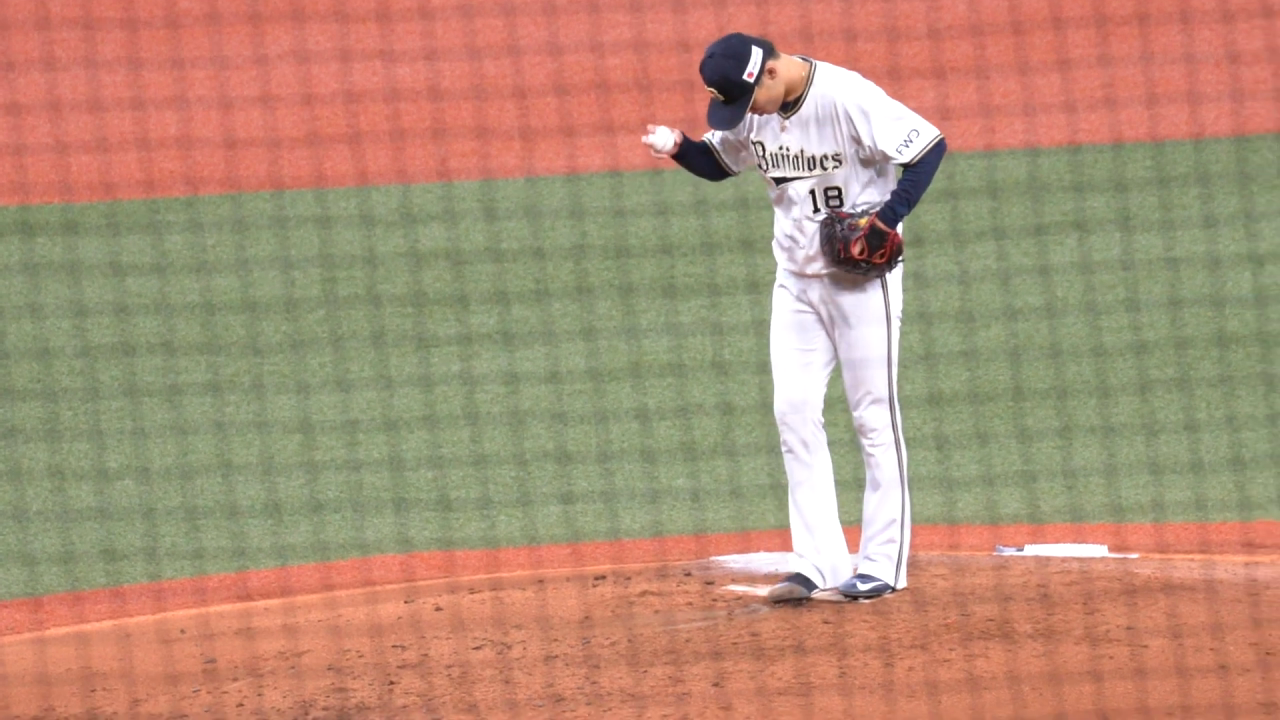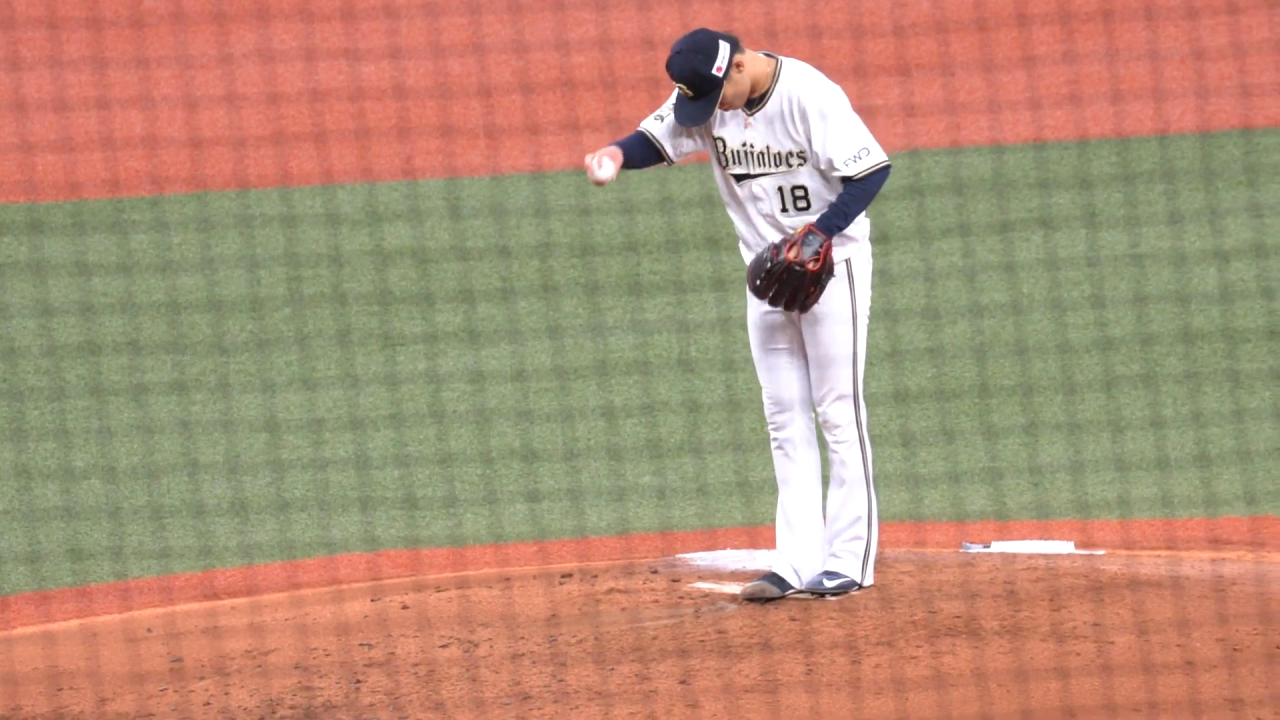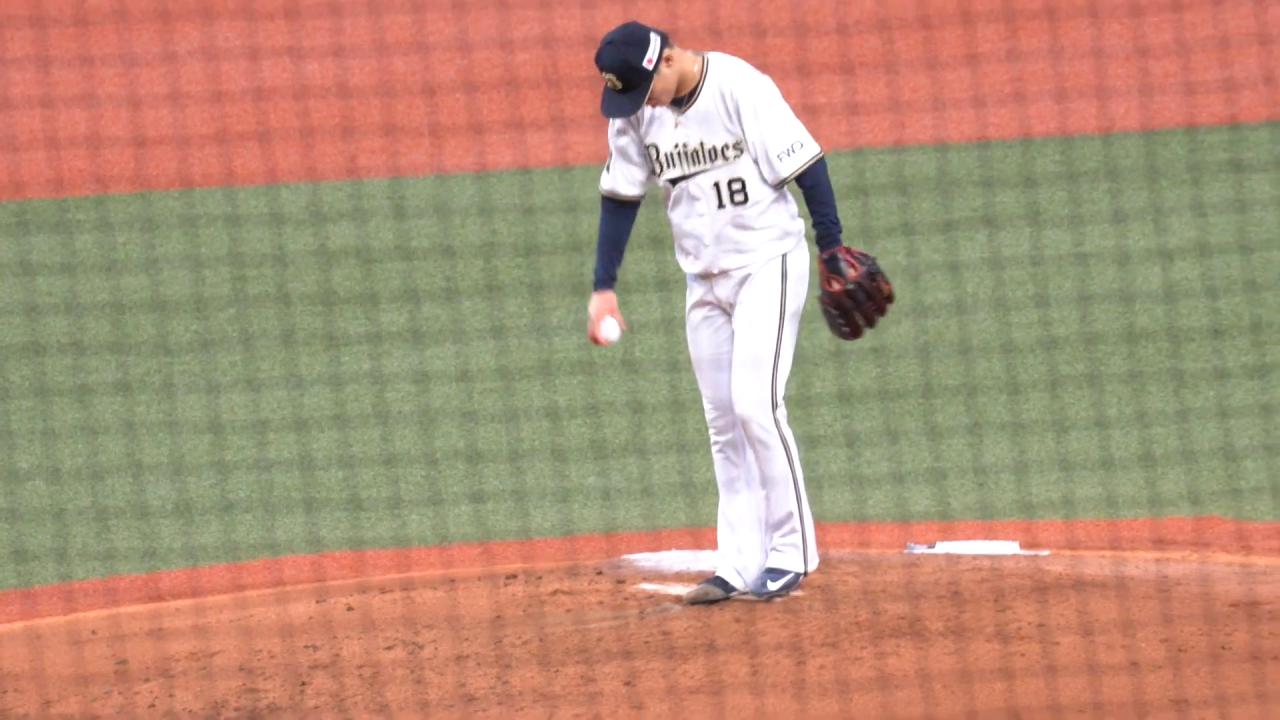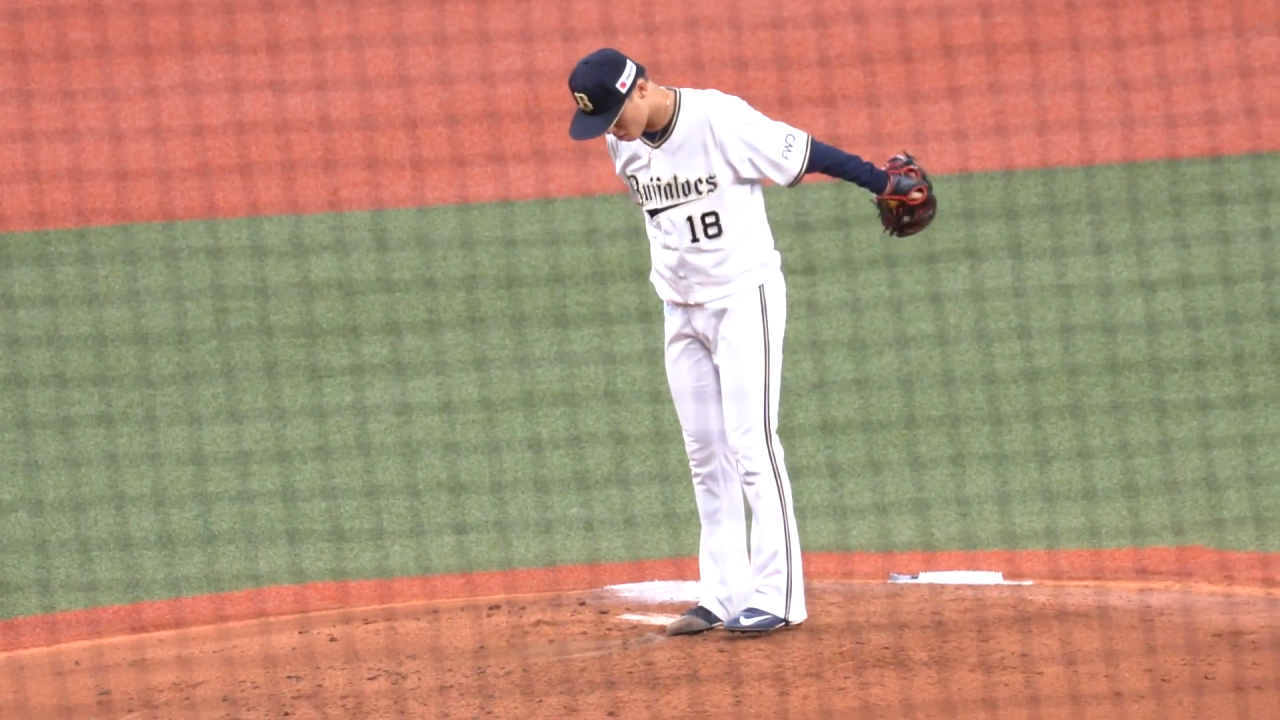
dt=1s
person 1, frame 1
left shoulder: (846, 96)
right shoulder: (749, 107)
left elbow: (930, 145)
right elbow: (719, 162)
left wrist: (887, 218)
right wrist: (678, 147)
left hip: (863, 276)
right hip: (796, 280)
left knee: (873, 416)
right knee: (794, 413)
left ankle: (883, 563)
right ankle: (819, 562)
person 1, frame 2
left shoulder: (810, 94)
right shoulder: (705, 96)
left elbow: (874, 168)
right elbow: (655, 141)
left wrist: (821, 231)
right wrist: (617, 152)
left hip: (831, 267)
left knee: (838, 413)
right knee: (784, 417)
left ankle: (848, 560)
right ankle: (798, 563)
person 1, frame 3
left shoulder: (744, 89)
right shoulder: (634, 112)
left elbow: (805, 165)
right elbow: (620, 197)
left wrist: (834, 250)
right wrist: (604, 286)
left hip: (769, 267)
right hip: (704, 279)
left knee: (754, 408)
right knee: (723, 422)
left ankle: (790, 551)
right ankle: (740, 565)
person 1, frame 4
left shoulder: (719, 118)
right shoulder: (622, 142)
left elbow: (807, 153)
left wrist: (882, 183)
left hip: (745, 298)
right hip: (681, 308)
left knee: (750, 444)
right knee: (704, 454)
left ankle: (776, 595)
right ankle: (724, 596)
